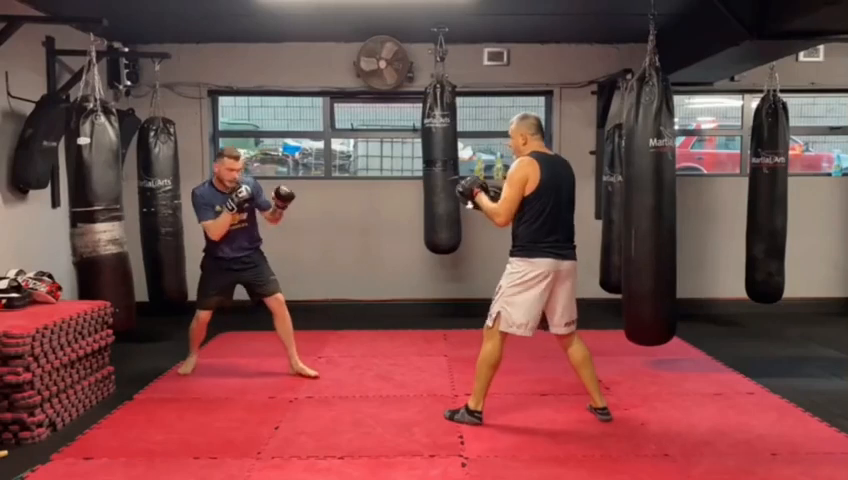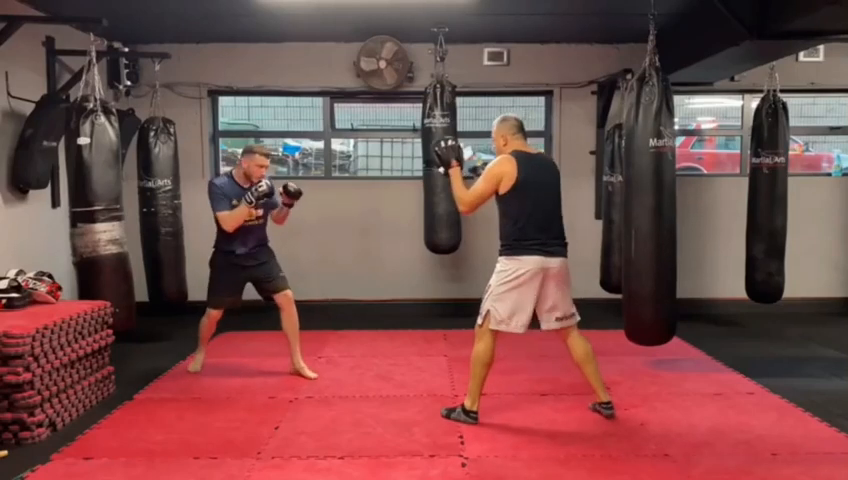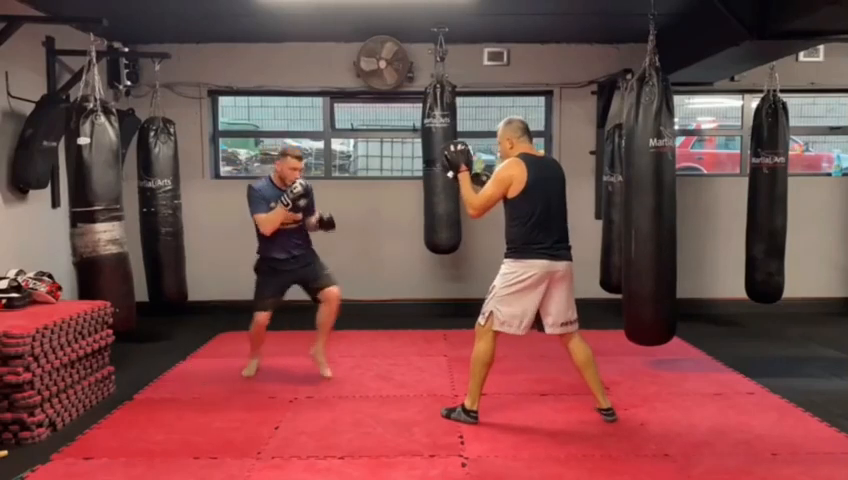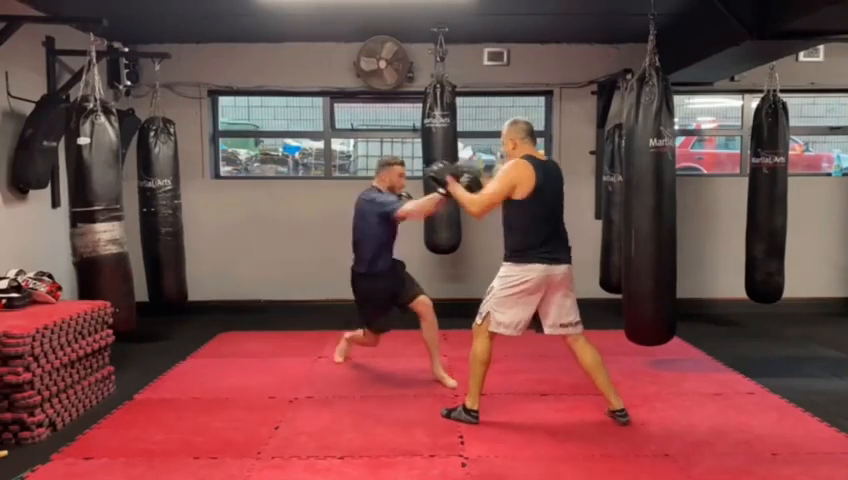
dt=0.5s
person 1, frame 1
left shoulder: (524, 166)
right shoulder: (564, 166)
left elbow: (502, 218)
left wrist: (478, 194)
right wrist: (497, 194)
left hip: (530, 262)
right hip: (564, 261)
left knee: (494, 331)
right knee: (568, 335)
left ankle: (474, 408)
right ankle: (600, 404)
person 1, frame 2
left shoulder: (503, 164)
right shoulder: (549, 164)
left elbow: (465, 205)
left wrist: (453, 166)
right wrist: (491, 182)
left hip: (519, 260)
right hip: (555, 259)
left knee: (485, 330)
right knee: (569, 329)
left ankle: (470, 407)
right ankle: (603, 400)
person 1, frame 3
left shoulder: (511, 168)
right shoulder: (554, 167)
left elbow: (474, 209)
left wrist: (462, 170)
right wrist: (489, 181)
left hip: (524, 263)
right hip: (559, 262)
left knee: (486, 330)
right knee: (570, 334)
left ankle: (470, 407)
right ankle: (605, 404)
person 1, frame 4
left shoulder: (516, 169)
right shoulder: (553, 169)
left elbow: (477, 207)
left wrist: (449, 180)
left hip: (523, 267)
right hip: (558, 266)
left knee: (483, 330)
right knee: (575, 338)
left ankle: (471, 406)
right ankle: (617, 406)
person 2, frame 1
left shoulder: (250, 185)
right shoulder: (201, 194)
left elbow: (270, 217)
right elbow: (214, 233)
left wrist: (279, 206)
right wrist: (232, 205)
left hip: (251, 258)
right hip: (218, 262)
left knee: (278, 302)
right knee: (203, 315)
left ankle: (295, 362)
right ankle: (192, 356)
person 2, frame 2
left shoulder: (264, 184)
right shoulder: (219, 186)
left elbow: (278, 219)
right elbow: (228, 224)
left wrist: (288, 203)
right wrist: (250, 198)
left hip: (260, 255)
right hip: (229, 259)
left knee: (286, 299)
right knee: (214, 312)
left ankle: (297, 361)
right ankle: (201, 353)
person 2, frame 3
left shoulder: (305, 189)
right shoulder: (258, 190)
right elbow: (265, 228)
left wrist: (320, 222)
right wrist: (287, 199)
left hip: (304, 257)
right hip: (273, 263)
left knee: (333, 295)
right knee: (261, 319)
left ankle: (319, 350)
right ankle: (254, 358)
person 2, frame 4
left shoulder: (388, 197)
right shoulder: (373, 201)
right elbow: (413, 210)
right wrist: (445, 191)
left hip: (389, 269)
right hip: (370, 278)
left knee: (426, 307)
right knee: (372, 339)
left ankle: (437, 369)
right ankle: (349, 338)
